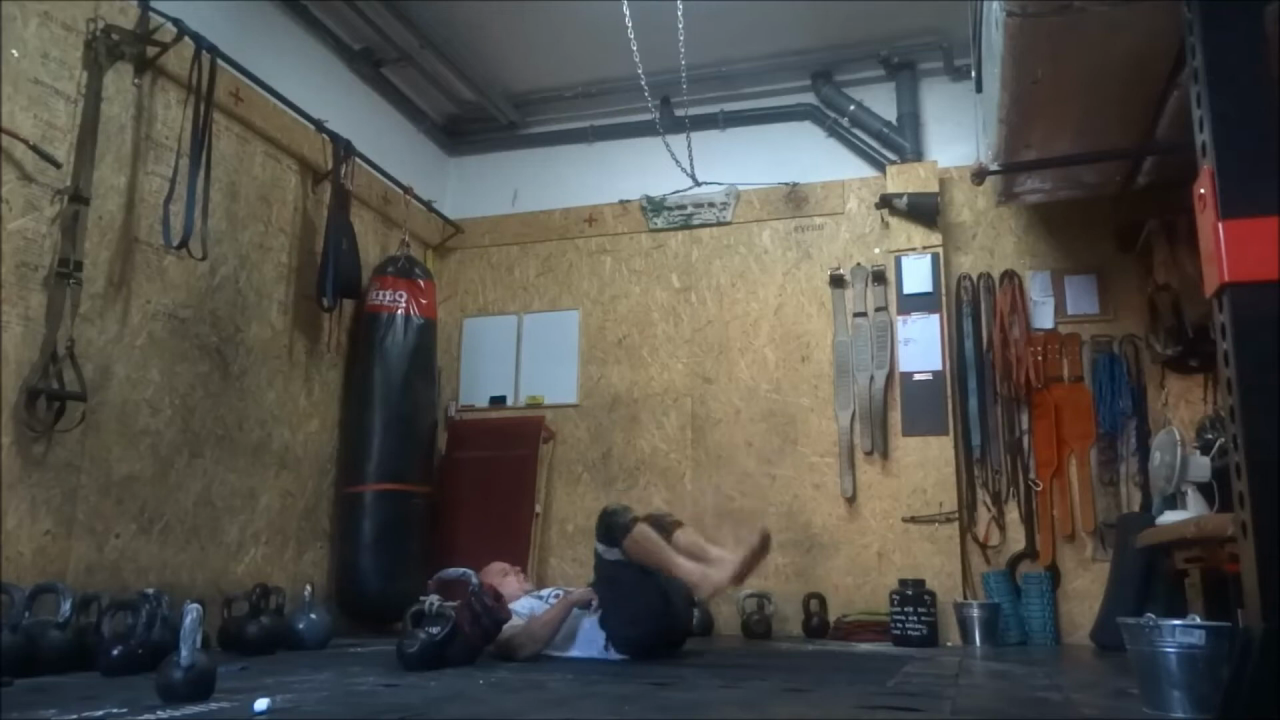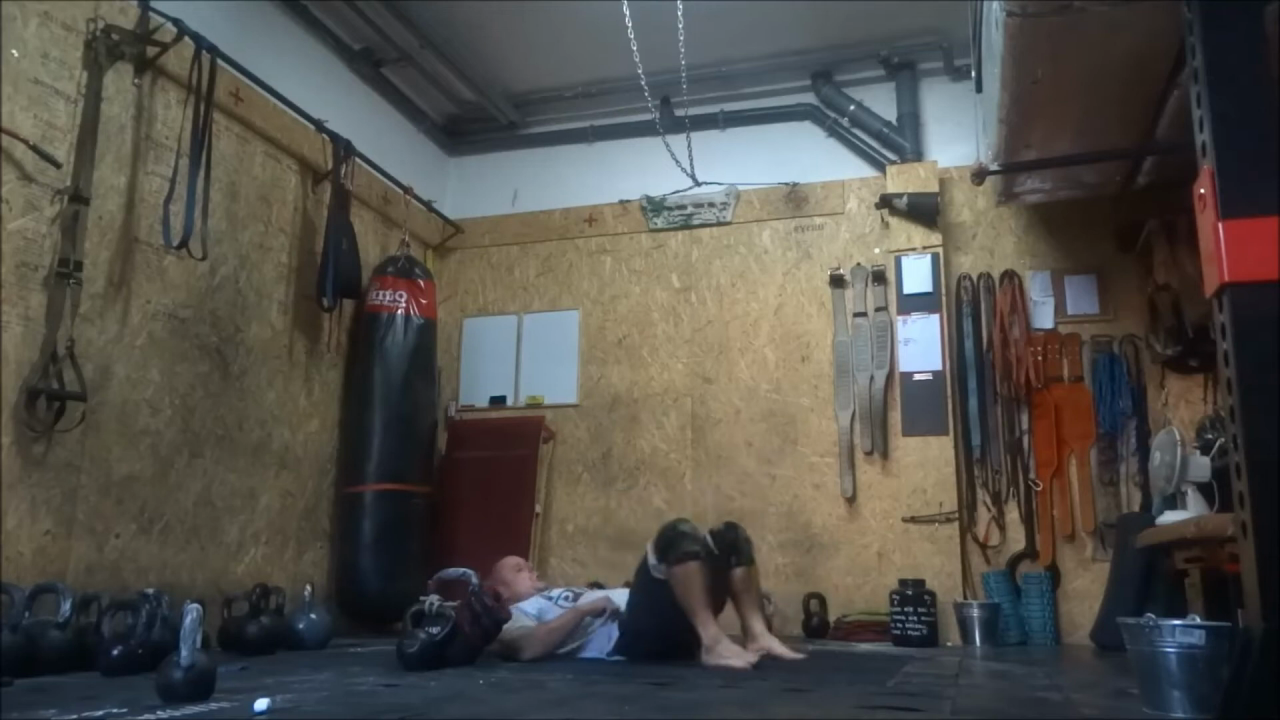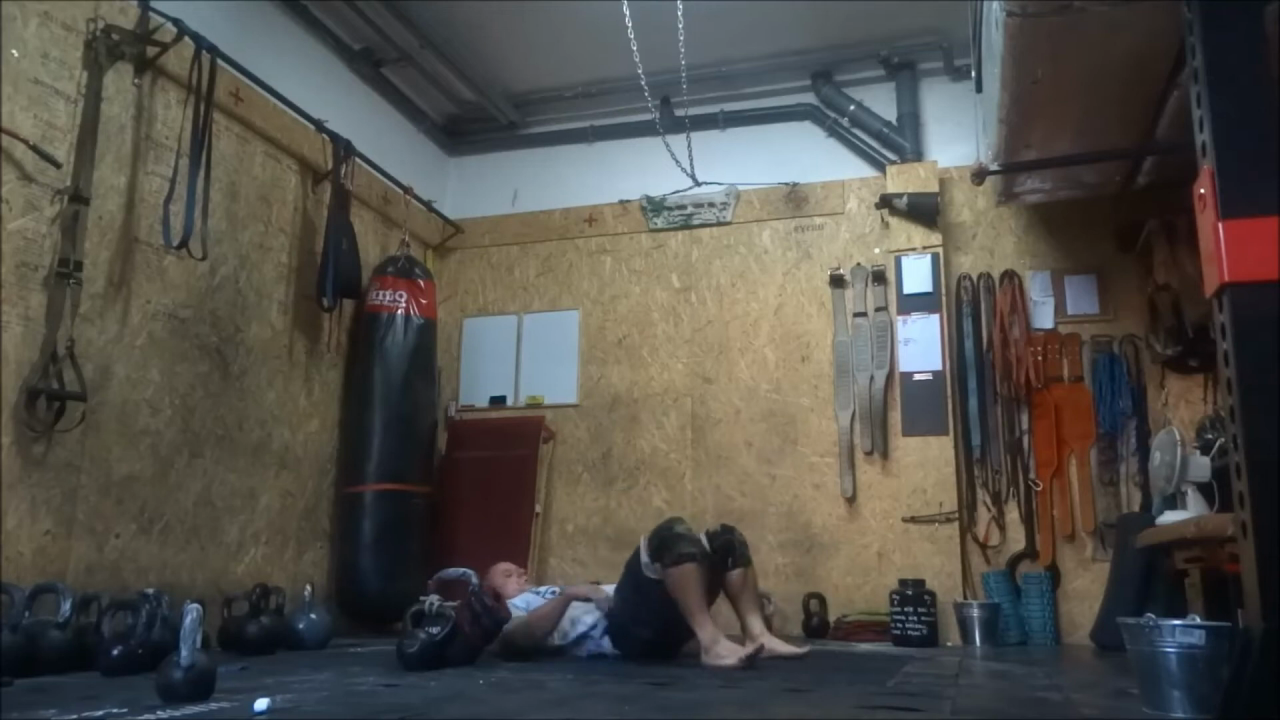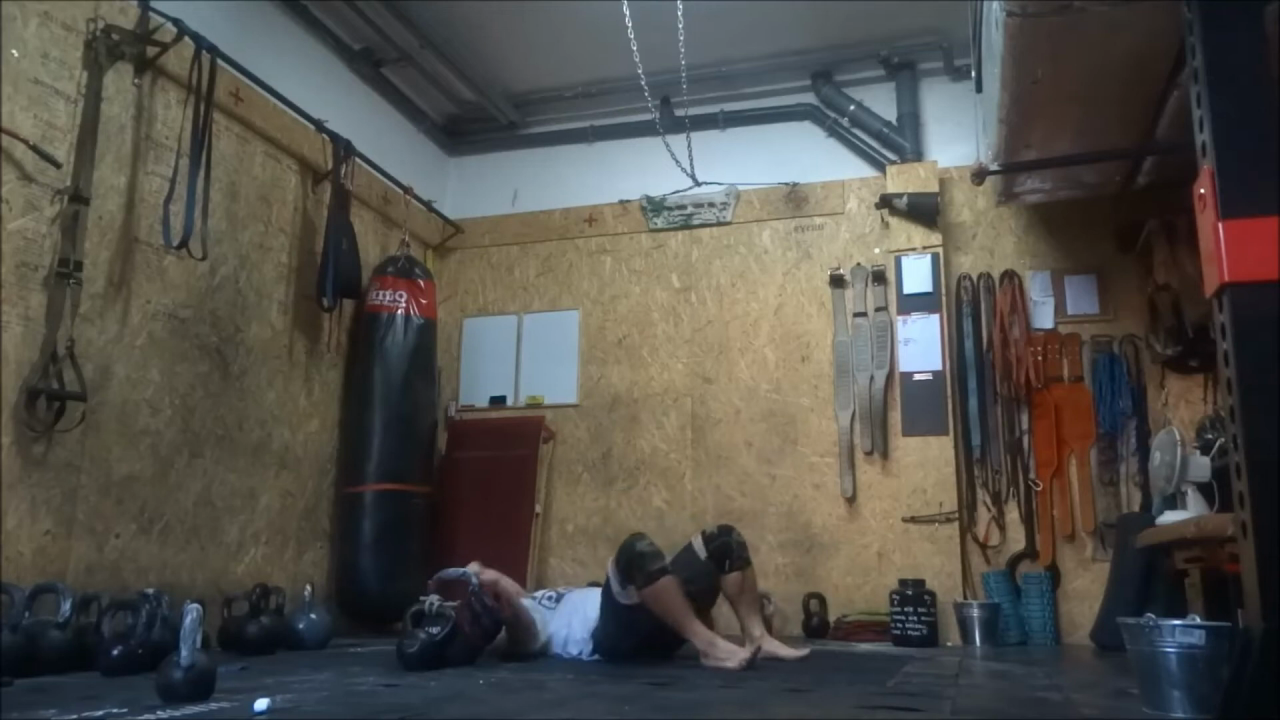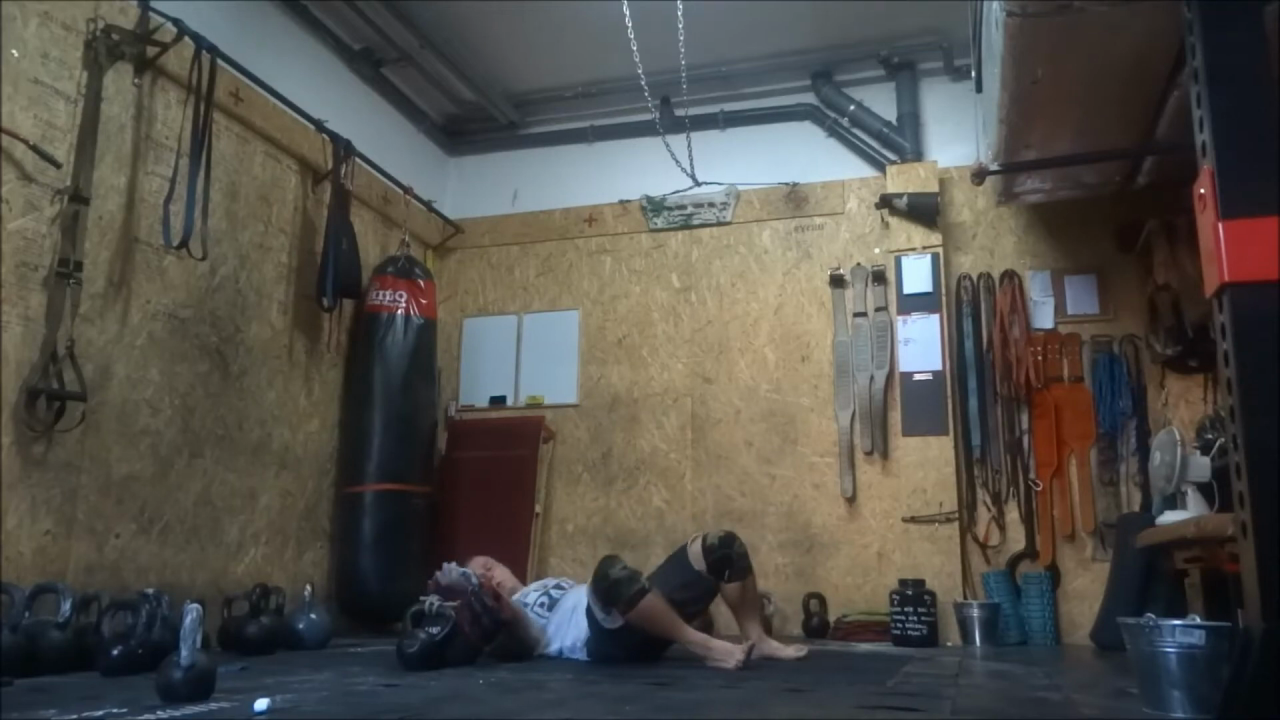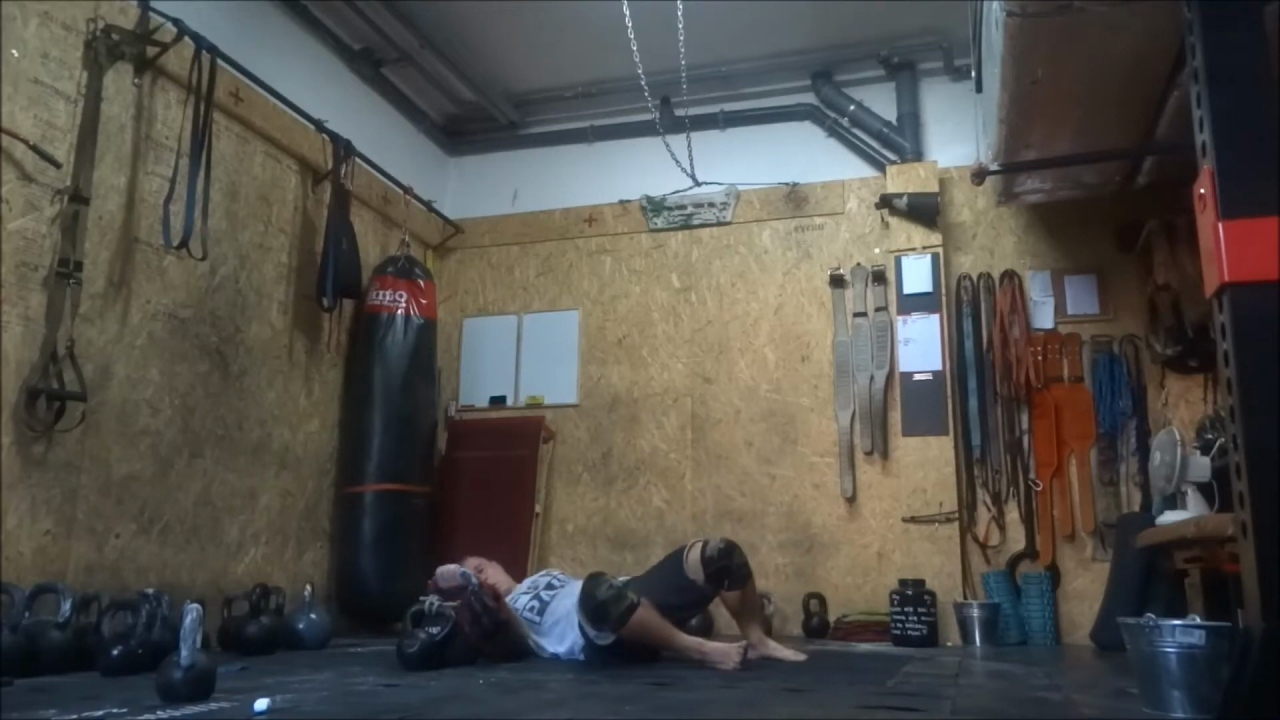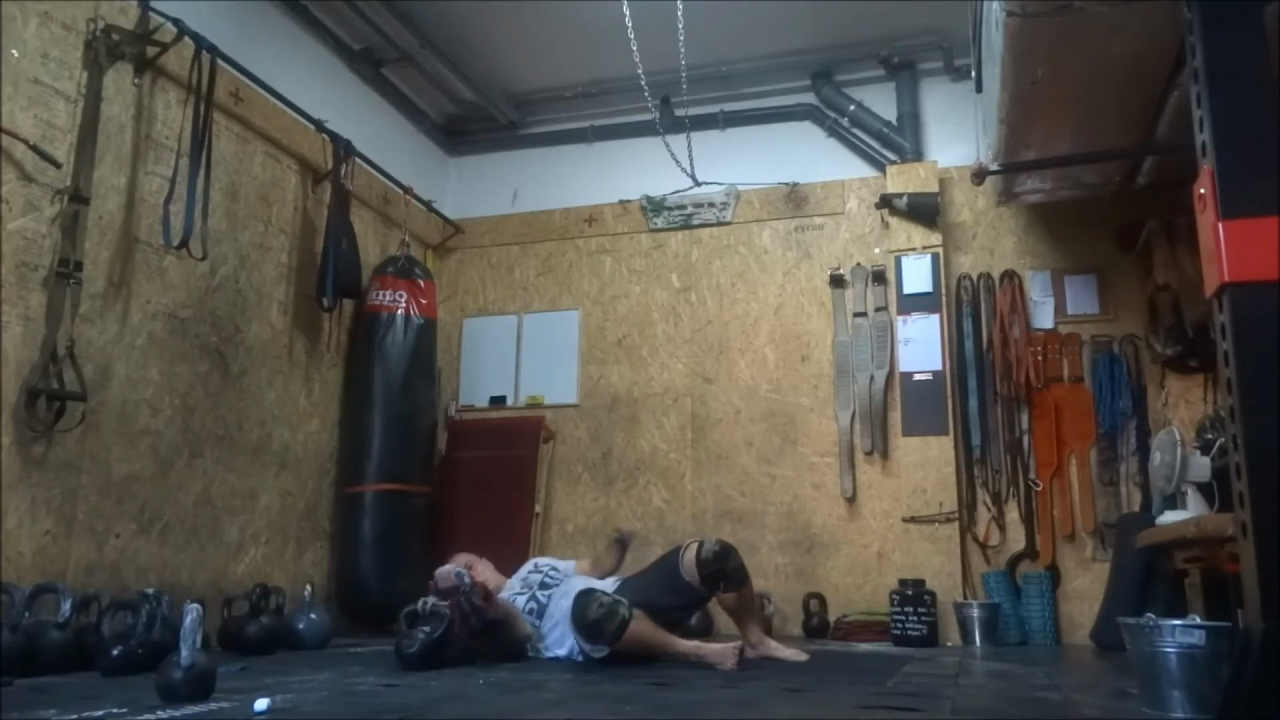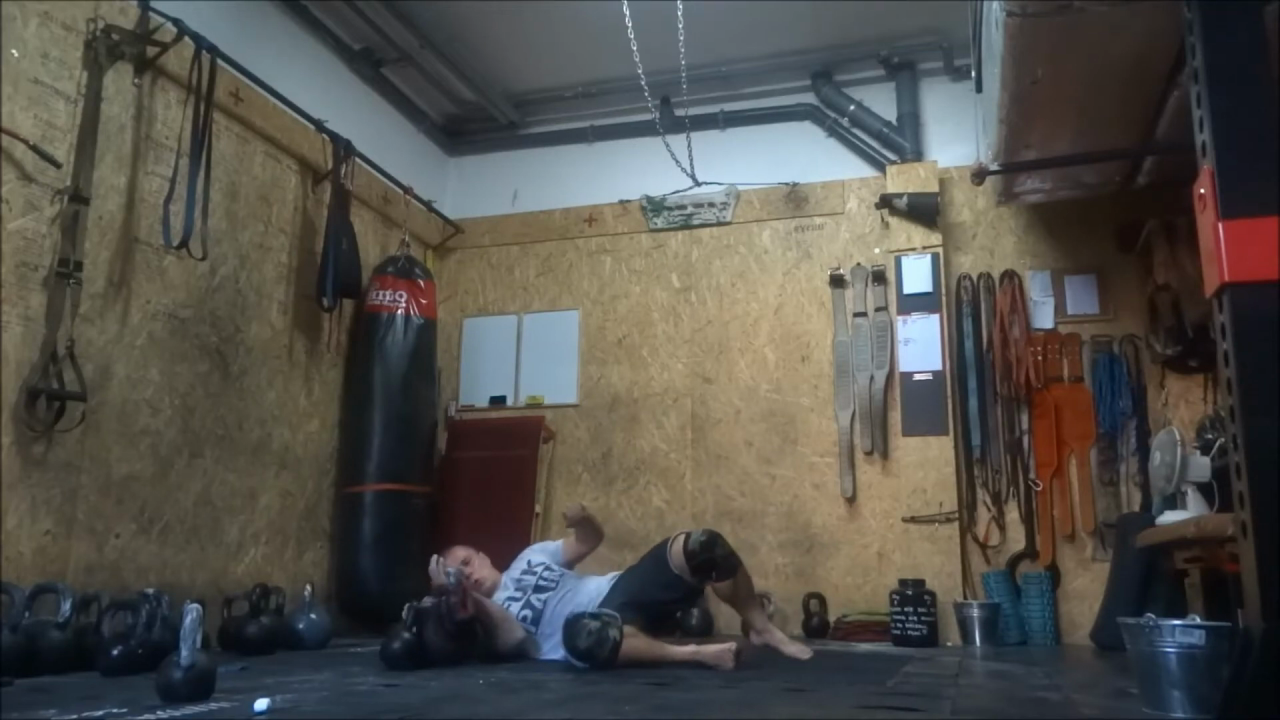
dt=0.3s
person 1, frame 1
left shoulder: (545, 597)
right shoulder: (507, 616)
right elbow: (519, 647)
right wrist: (569, 600)
right hip: (627, 633)
left knee: (656, 522)
right knee: (614, 518)
left ankle: (724, 562)
right ankle: (700, 578)
person 1, frame 2
left shoulder: (557, 599)
right shoulder: (516, 616)
right elbow: (524, 649)
right wrist: (583, 610)
left hip: (676, 625)
right hip: (633, 636)
left knee: (729, 535)
right knee: (679, 533)
left ankle: (758, 636)
right ankle: (714, 643)
person 1, frame 3
left shoulder: (547, 595)
right shoulder: (510, 613)
right elbow: (526, 638)
right wrist: (571, 595)
left hip: (657, 623)
right hip: (622, 629)
left knee: (724, 539)
right knee: (673, 531)
left ankle: (758, 636)
right ankle: (712, 643)
person 1, frame 4
left shoulder: (549, 601)
right shoulder: (514, 619)
right elbow: (522, 638)
right wrist: (496, 590)
left hip: (654, 625)
right hip: (616, 636)
left knee: (722, 539)
right knee: (637, 549)
left ankle: (757, 638)
right ankle: (710, 647)
person 1, frame 5
left shoulder: (550, 586)
right shoulder: (510, 615)
right elbow: (522, 638)
left hip: (642, 620)
right hip: (610, 641)
left knee: (721, 545)
right knee: (610, 571)
left ankle: (757, 640)
right ankle: (707, 648)
person 1, frame 6
left shoulder: (546, 576)
right shoulder: (502, 613)
right elbow: (523, 630)
right wrist: (463, 590)
left hip: (632, 596)
right hip: (605, 643)
left knee: (720, 555)
right knee: (599, 589)
left ankle: (756, 640)
right ankle: (701, 650)
person 1, frame 7
left shoulder: (533, 567)
right shoulder: (496, 610)
left elbow: (598, 569)
right elbow: (523, 633)
left wrist: (618, 546)
left hip: (627, 594)
right hip: (606, 629)
left knee: (714, 555)
right knee: (589, 607)
left ankle: (755, 641)
right ankle: (697, 651)
person 1, frame 8
left shoulder: (530, 558)
right shoulder: (493, 610)
left elbow: (586, 542)
right elbow: (516, 642)
left wrist: (584, 520)
right wrist: (464, 597)
left hip: (623, 590)
right hip: (599, 626)
left knee: (701, 546)
right knee: (582, 635)
left ankle: (760, 628)
right ankle: (696, 654)
